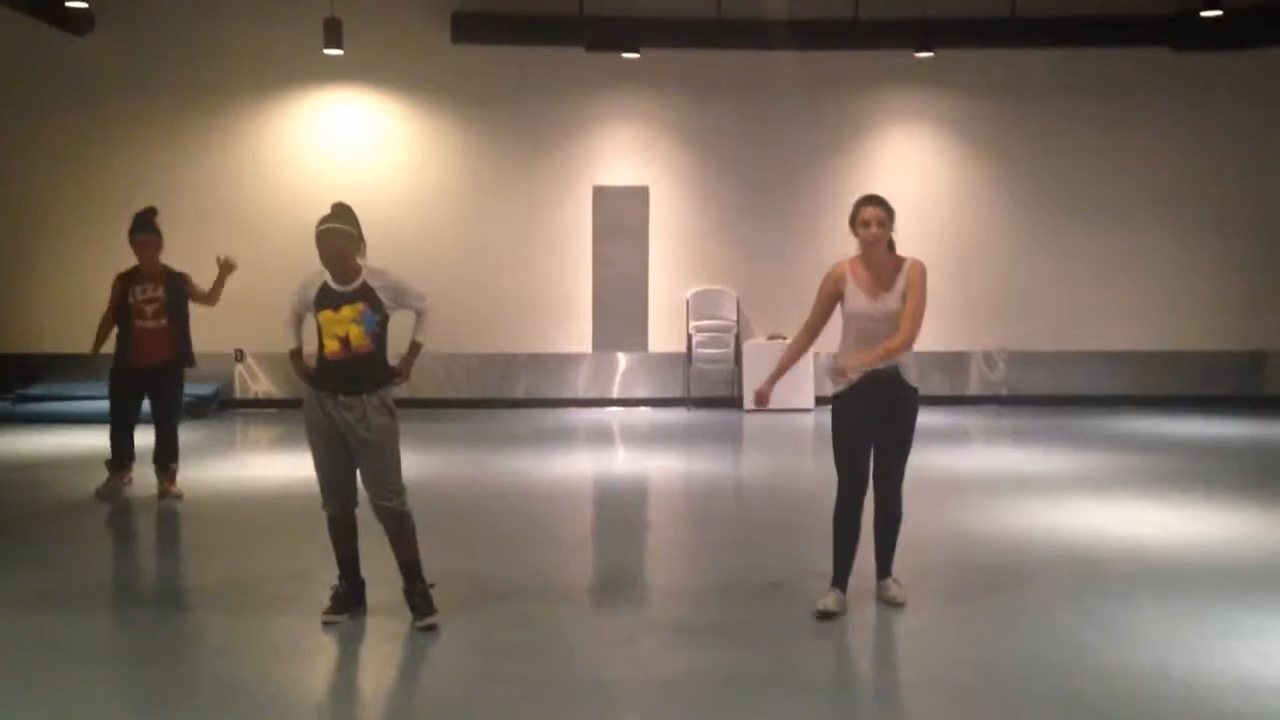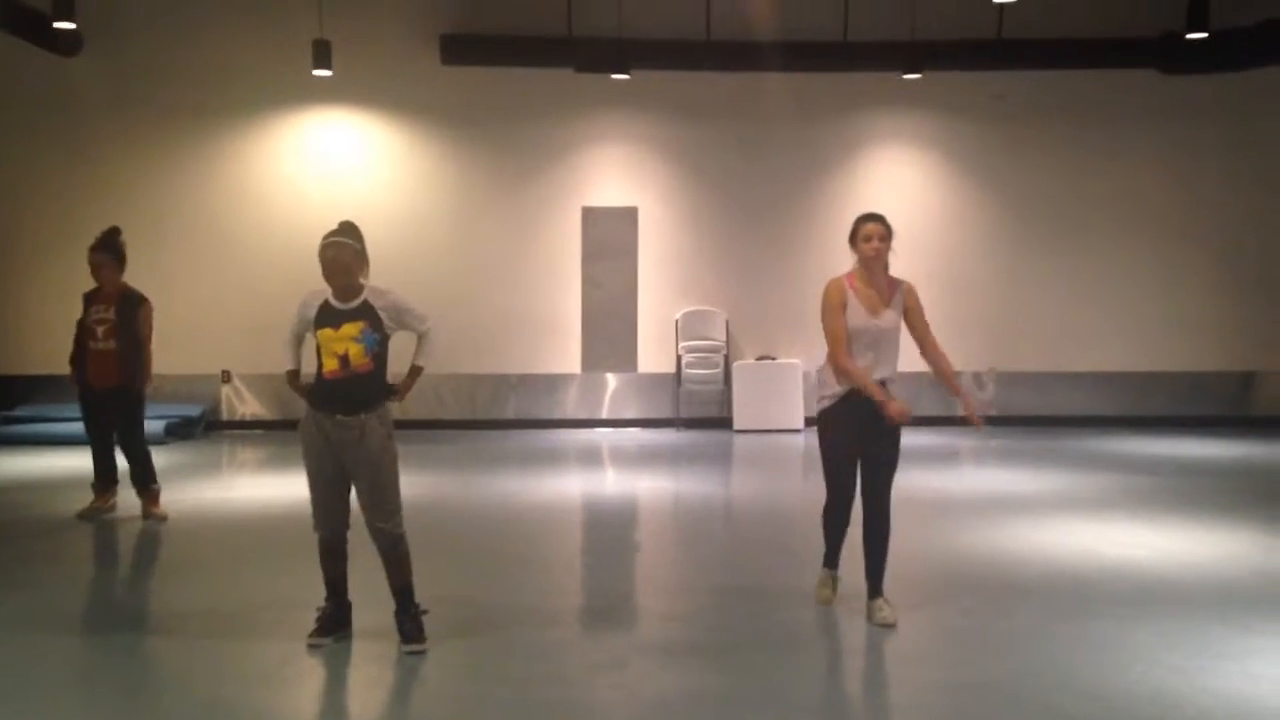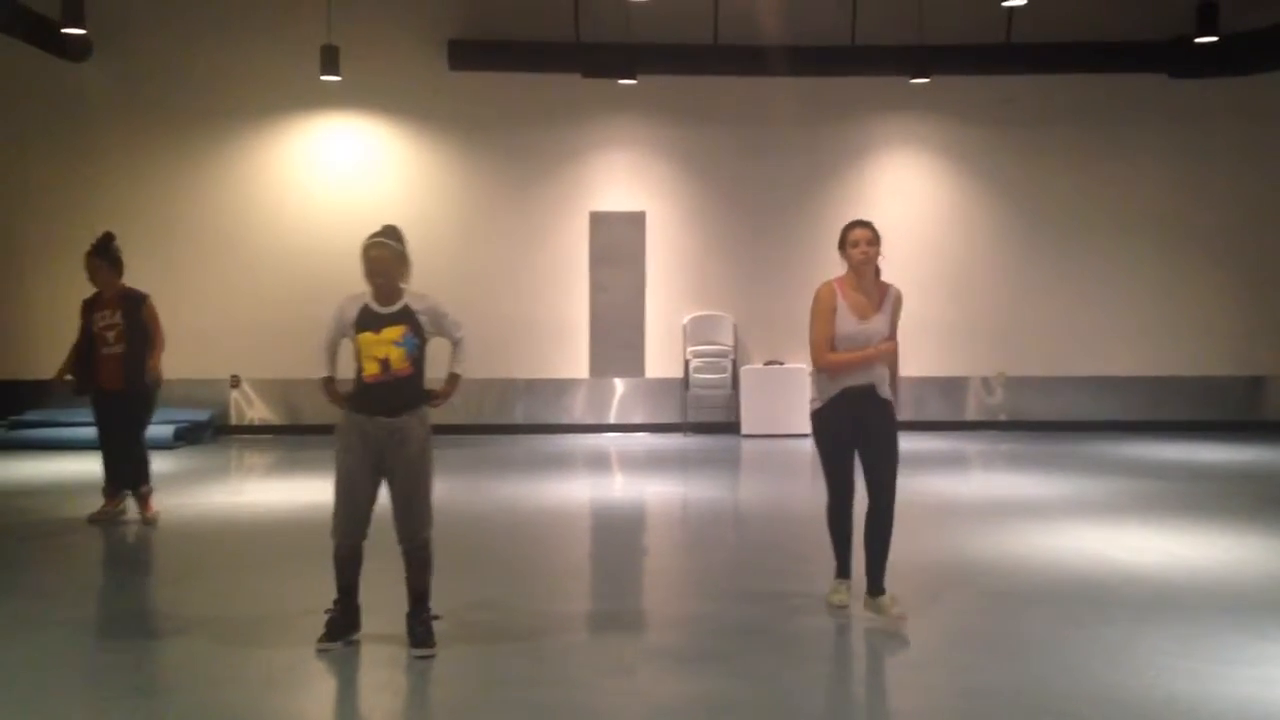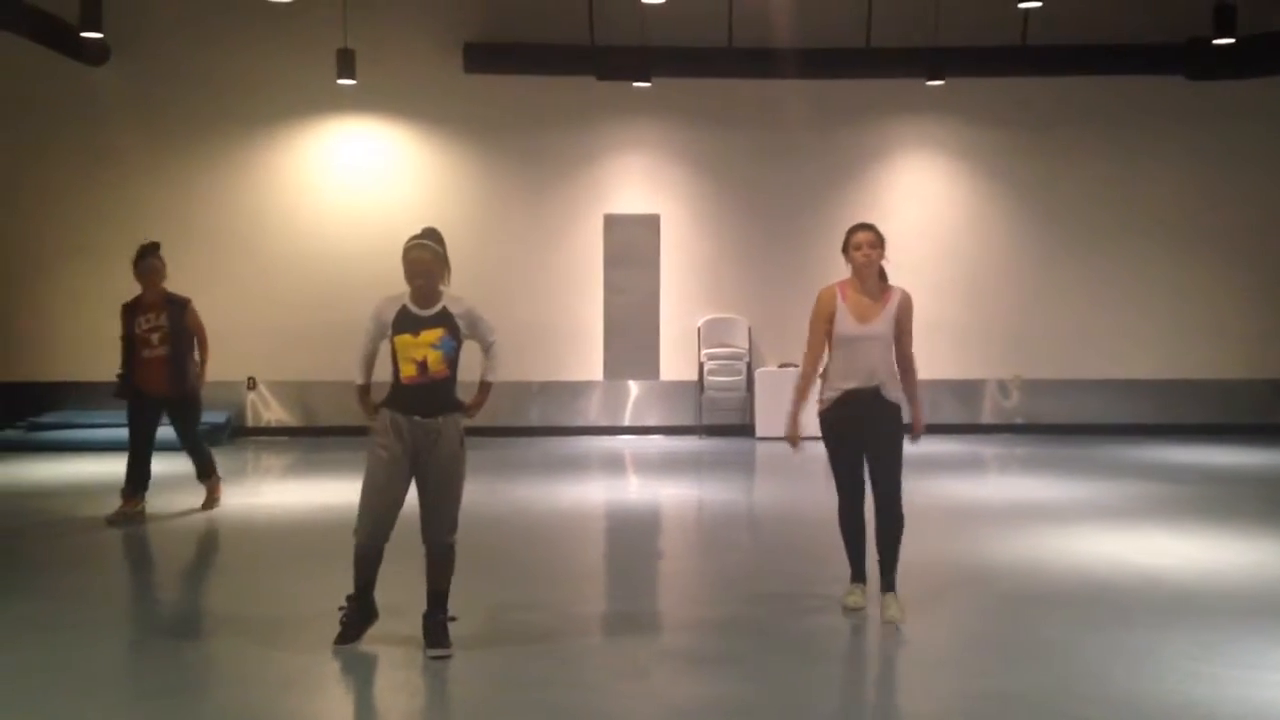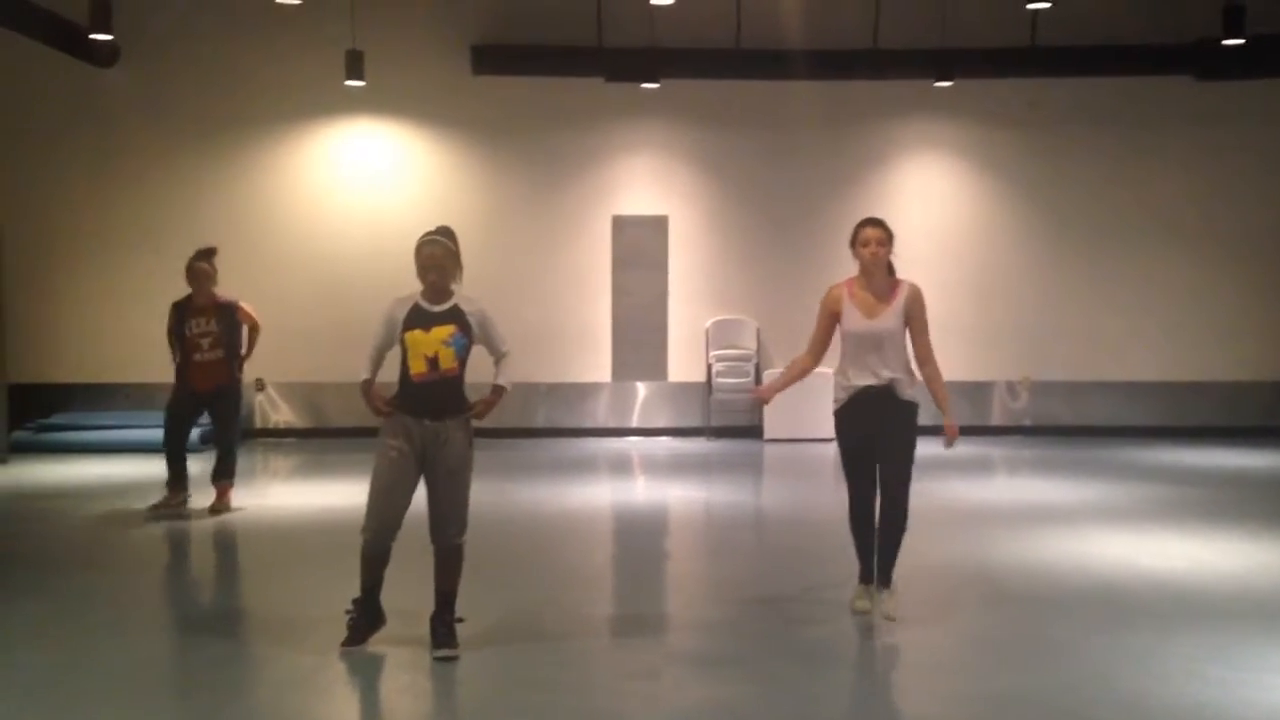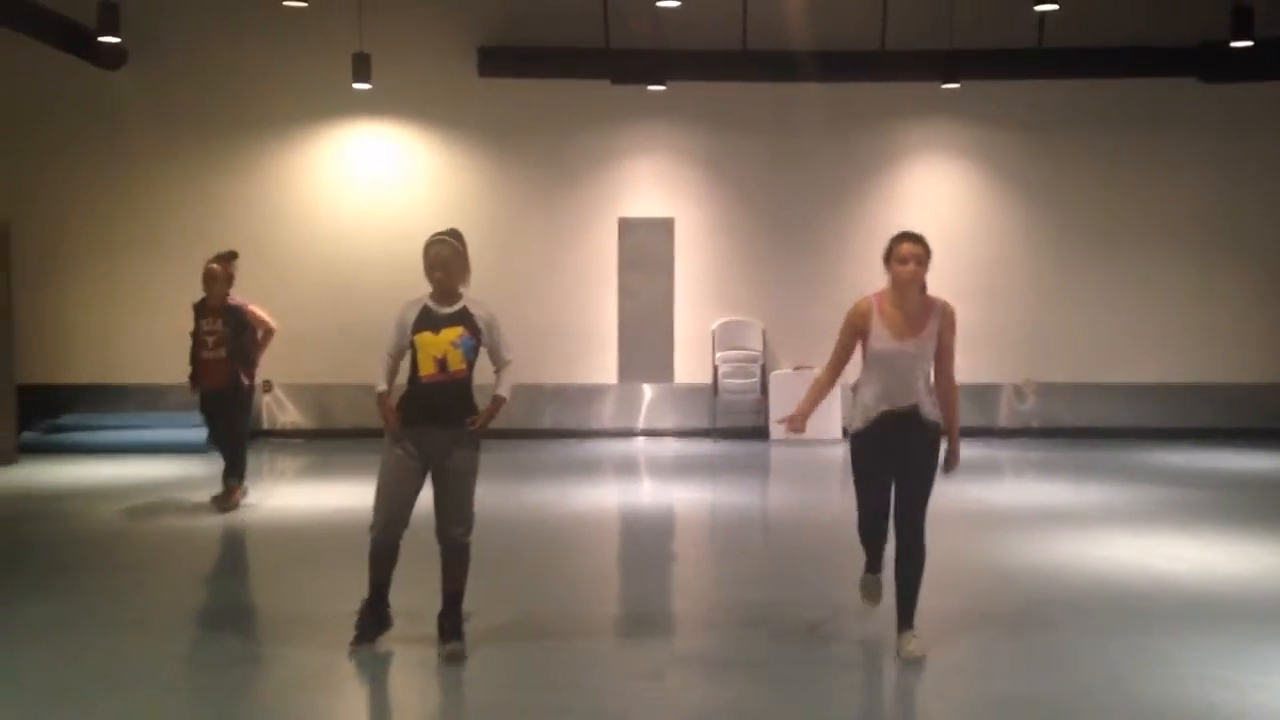
dt=0.4s
person 1, frame 1
left shoulder: (383, 284)
right shoulder: (311, 287)
left elbow: (422, 307)
right elbow: (294, 318)
left wrist: (410, 358)
right wrist: (297, 360)
left hip: (371, 403)
right hip: (322, 404)
left knee: (389, 498)
right knee: (336, 502)
left ankle: (416, 587)
right ankle: (350, 588)
person 1, frame 2
left shoulder: (385, 303)
right shoulder: (311, 306)
left elbow: (424, 329)
right elbow: (294, 338)
left wrist: (411, 377)
right wrist: (294, 377)
left hip: (369, 423)
right hip: (321, 424)
left knee: (385, 521)
right knee: (328, 524)
left ankle: (408, 612)
right ankle: (336, 610)
person 1, frame 3
left shoulder: (424, 309)
right shoulder: (350, 310)
left elbow: (458, 337)
right elbow: (330, 344)
left wrist: (451, 383)
right wrist: (329, 384)
left hip: (408, 426)
right hip: (359, 426)
left knee: (414, 528)
right knee: (348, 526)
left ankle: (420, 619)
right ankle: (345, 612)
person 1, frame 4
left shoulder: (462, 312)
right shoulder: (387, 310)
left elbow: (490, 344)
right elbow: (368, 350)
left wrist: (482, 394)
right wrist: (364, 395)
left hip: (443, 429)
right hip: (394, 425)
left knee: (440, 531)
right knee: (371, 523)
left ankle: (436, 620)
right ankle: (360, 607)
person 1, frame 5
left shoulder: (472, 313)
right shoulder: (400, 310)
left elbow: (502, 355)
right elbow: (376, 352)
left wrist: (496, 394)
right wrist: (368, 388)
left hip: (452, 428)
right hip: (403, 426)
left knee: (449, 530)
right knee: (379, 522)
left ankle: (444, 622)
right ankle: (367, 610)
person 1, frame 6
left shoulder: (481, 316)
right shoulder: (411, 312)
left elbow: (504, 364)
right elbow: (390, 359)
left wrist: (494, 406)
right wrist: (383, 397)
left hip: (458, 433)
right hip: (410, 430)
left knee: (455, 529)
right knee: (386, 521)
left ankle: (451, 620)
right ankle: (375, 609)
person 2, frame 1
left shoulder: (912, 270)
right shoulder: (840, 274)
left elbow: (907, 335)
right elbow: (809, 332)
left wrist: (865, 359)
right wrist: (771, 380)
left hip: (897, 388)
right hip: (852, 390)
left knee: (889, 487)
right knee: (851, 488)
left ankle: (885, 575)
right ankle: (838, 586)
person 2, frame 2
left shoulder: (904, 292)
right shoulder: (837, 289)
left elbow: (930, 349)
right elbow: (841, 358)
left wrist: (964, 398)
right wrist: (882, 401)
left hip: (885, 402)
right hip: (839, 402)
left knee: (878, 502)
right knee: (840, 497)
left ankle: (876, 594)
right ankle: (829, 569)
person 2, frame 3
left shoulder: (892, 296)
right shoulder: (828, 294)
right elbow: (821, 359)
left wrist: (893, 384)
right wrist: (873, 354)
left hip: (876, 403)
right hip: (833, 405)
left knee: (883, 496)
right knee: (840, 496)
left ankle: (877, 590)
right ankle: (842, 577)
person 2, frame 4
left shoulder: (900, 300)
right shoulder: (829, 298)
left elbow: (904, 359)
right elbow: (812, 360)
left wrist: (915, 411)
right wrist: (795, 414)
left hip: (884, 406)
right hip: (840, 407)
left knee: (889, 498)
right knee: (849, 498)
left ankle: (889, 590)
right ankle: (857, 580)
person 2, frame 5
left shoulder: (909, 294)
right shoulder: (837, 296)
left elbow: (925, 358)
right elbow: (812, 356)
left wrist: (946, 412)
right wrist: (772, 387)
left hip: (897, 403)
right hip: (853, 404)
left knee: (896, 496)
right knee: (860, 498)
left ankle: (886, 584)
right ankle: (866, 580)
person 2, frame 6
left shoulder: (942, 314)
right shoulder: (865, 310)
left elbow: (945, 381)
right elbow: (834, 369)
left wrist: (954, 439)
right wrist: (803, 411)
left hip: (920, 426)
right hip: (871, 426)
left knee: (911, 526)
right knee: (872, 518)
left ankle: (907, 628)
right ankle: (872, 569)
person 3, frame 1
left shoulder: (177, 280)
right shoulder: (123, 281)
left elbow: (210, 299)
right elbow: (110, 318)
left wrist: (224, 274)
right wrist: (96, 348)
left hip: (167, 366)
right hip: (129, 365)
left knee: (167, 423)
right knee: (121, 421)
left ankle: (167, 477)
right ankle: (119, 473)
person 3, frame 2
left shoulder: (137, 302)
right shoulder: (89, 299)
left elbow: (144, 343)
right elbow: (82, 339)
left wrist: (145, 376)
right wrist: (76, 370)
left hip: (124, 387)
right hip: (92, 386)
left knee: (133, 443)
right knee: (99, 443)
left ankle: (150, 499)
right ankle: (105, 495)
person 3, frame 3
left shoulder: (139, 301)
right shoulder: (90, 306)
left elbow: (157, 336)
right elbow: (83, 342)
left wrist: (154, 362)
right wrist: (65, 369)
left hip: (136, 386)
right hip: (104, 388)
left knee: (132, 440)
right knee: (110, 443)
left ankle: (144, 498)
right ankle: (115, 498)
person 3, frame 4
left shoulder: (181, 305)
right shoulder: (129, 310)
left elbow: (201, 336)
right elbow: (127, 346)
left wrist: (202, 369)
right wrist: (126, 377)
left hip: (179, 388)
right hip: (143, 390)
left knee: (191, 439)
right knee: (139, 445)
left ankle: (212, 483)
right ankle: (133, 501)
person 3, frame 5
left shoulder: (230, 308)
right shoulder: (179, 309)
left elbow: (255, 325)
right elbow: (172, 334)
left wrist: (245, 356)
right wrist: (179, 359)
left hip: (225, 386)
right hip: (190, 386)
left knee: (225, 439)
right knee: (173, 436)
left ankle: (223, 492)
right ankle: (177, 491)
person 3, frame 6
left shoulder: (239, 309)
right shoulder: (199, 309)
left elbow: (269, 328)
left wrist: (253, 358)
right wrist: (196, 371)
left hip: (234, 385)
right hip: (208, 385)
left knee: (234, 437)
right knee: (218, 438)
left ankle: (233, 488)
right ankle: (233, 484)
